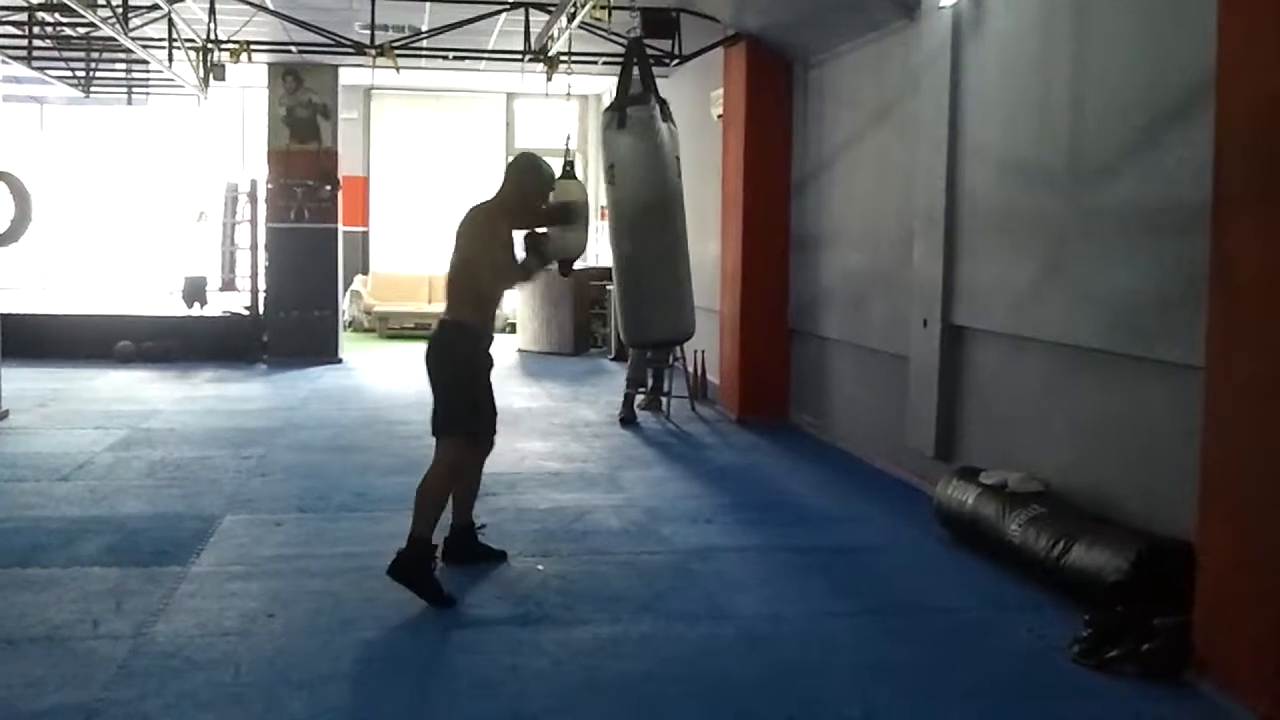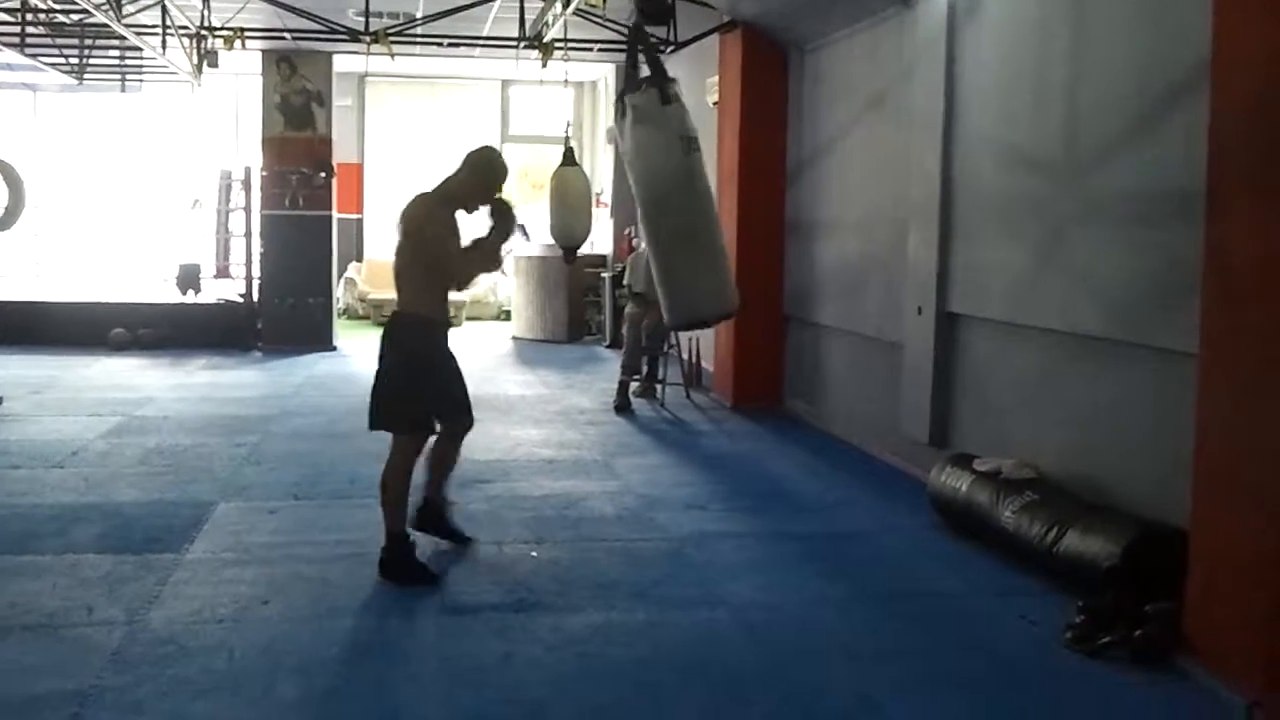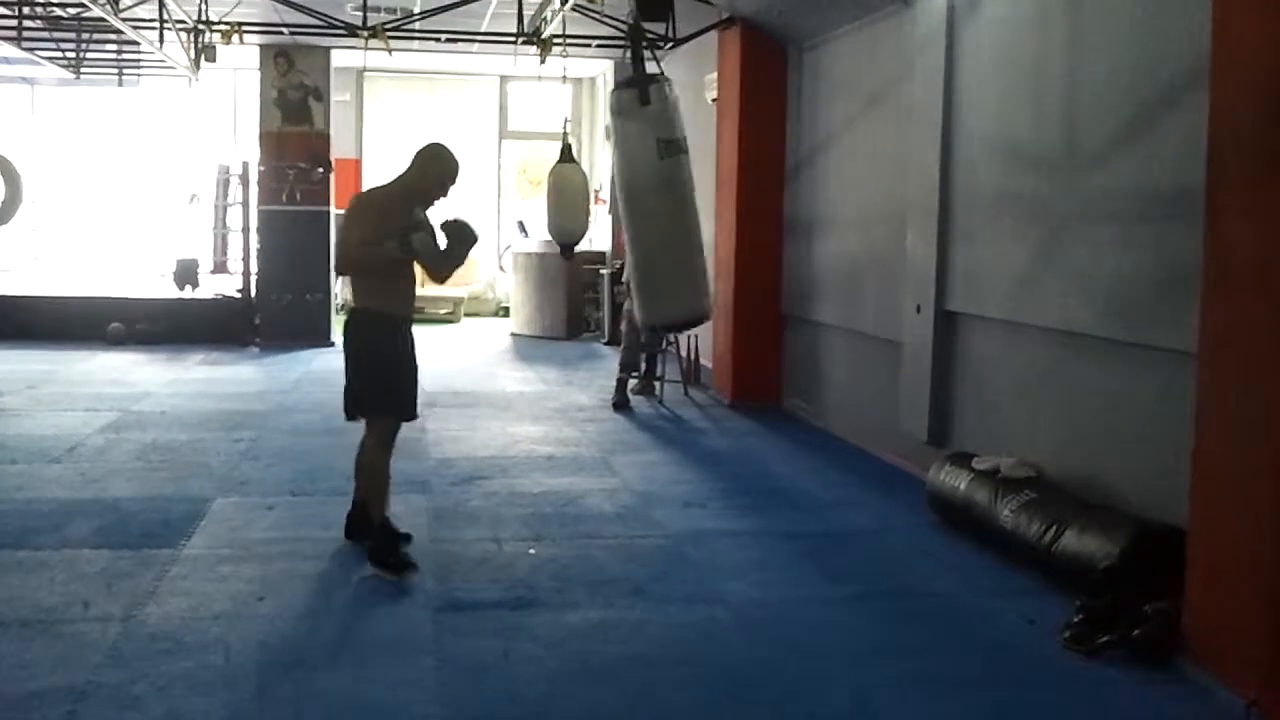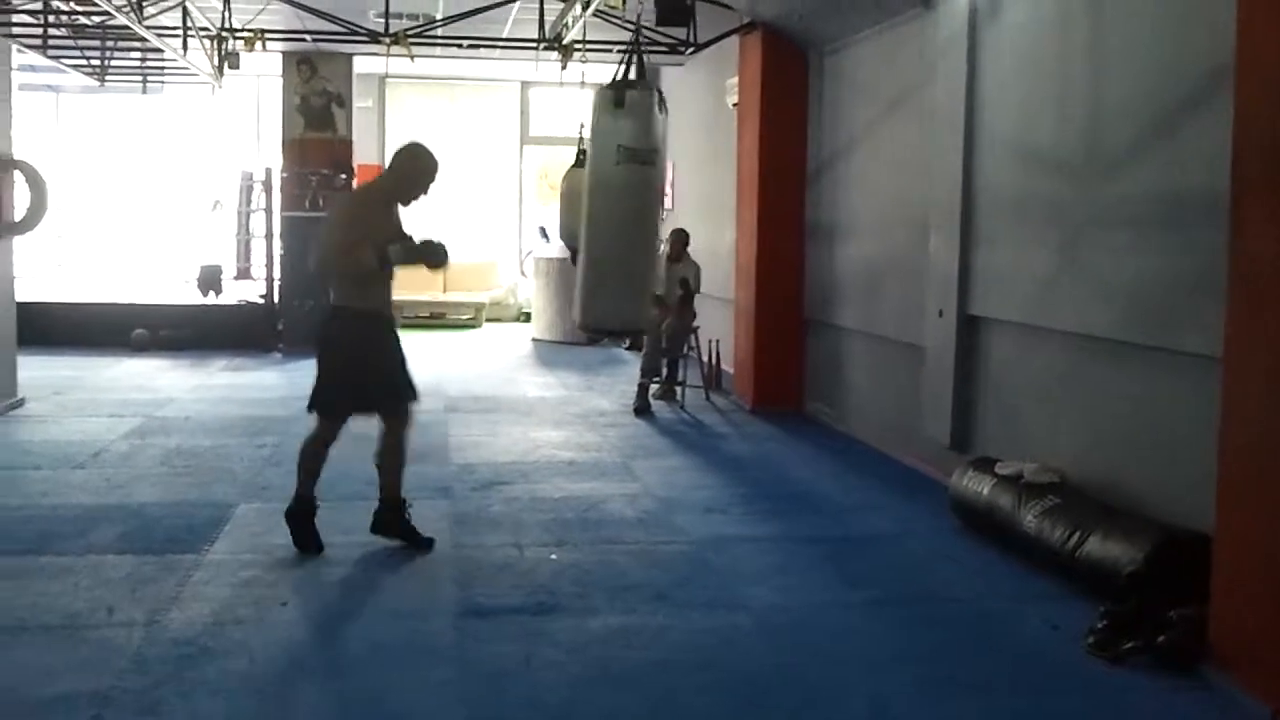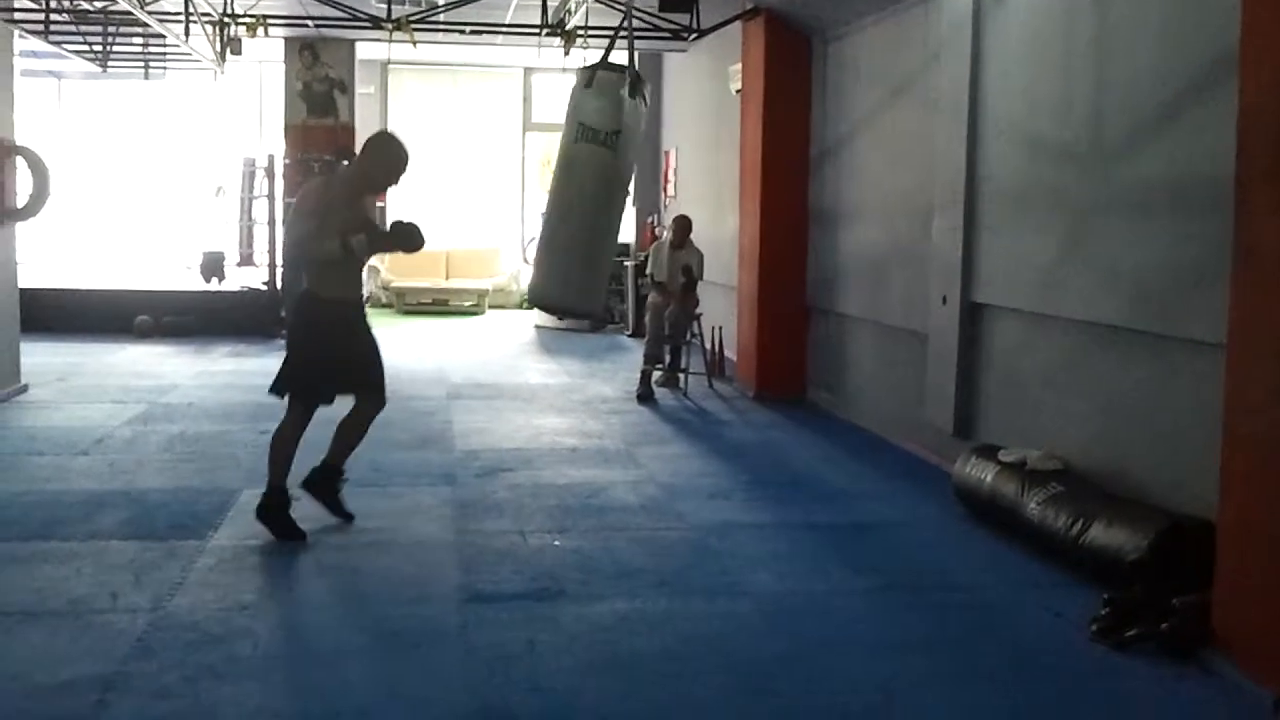
dt=0.4s
person 1, frame 1
left shoulder: (491, 216)
right shoulder: (491, 220)
right elbow: (491, 282)
left wrist: (551, 217)
right wrist: (535, 263)
left hip: (465, 345)
right hip: (458, 345)
left knee: (476, 441)
right knee: (455, 448)
left ankle: (461, 536)
right ankle: (415, 558)
person 1, frame 2
left shoulder: (443, 212)
right shoulder: (427, 211)
right elbow: (458, 277)
left wrist: (484, 248)
right wrist: (496, 238)
left hip: (430, 335)
right hip: (411, 335)
left knee: (456, 424)
right knee: (408, 443)
left ankle: (433, 510)
right ankle: (396, 552)
person 1, frame 3
left shoulder: (414, 216)
right shoulder: (367, 206)
left elbow: (439, 272)
right elbow: (344, 263)
left wrist: (459, 246)
right wrist: (402, 247)
left hip: (398, 329)
right hip: (370, 329)
left knee: (384, 428)
right knee: (379, 427)
left ankle: (364, 518)
right ankle: (378, 533)
person 1, frame 4
left shoulder: (388, 210)
right shoulder: (352, 208)
right elbow: (324, 265)
left wrist: (412, 251)
right wrist: (390, 252)
left hip: (380, 326)
right hip: (346, 325)
left knee: (398, 419)
right knee: (330, 424)
left ankle: (391, 514)
right ankle: (302, 509)
person 1, frame 5
left shoulder: (362, 200)
right shoulder: (322, 194)
right elbow: (297, 246)
left wrist: (395, 238)
right wrist: (355, 243)
left hip: (351, 312)
right hip: (317, 312)
left knee: (371, 401)
right knee: (300, 412)
left ankle: (325, 477)
right ankle: (274, 502)
